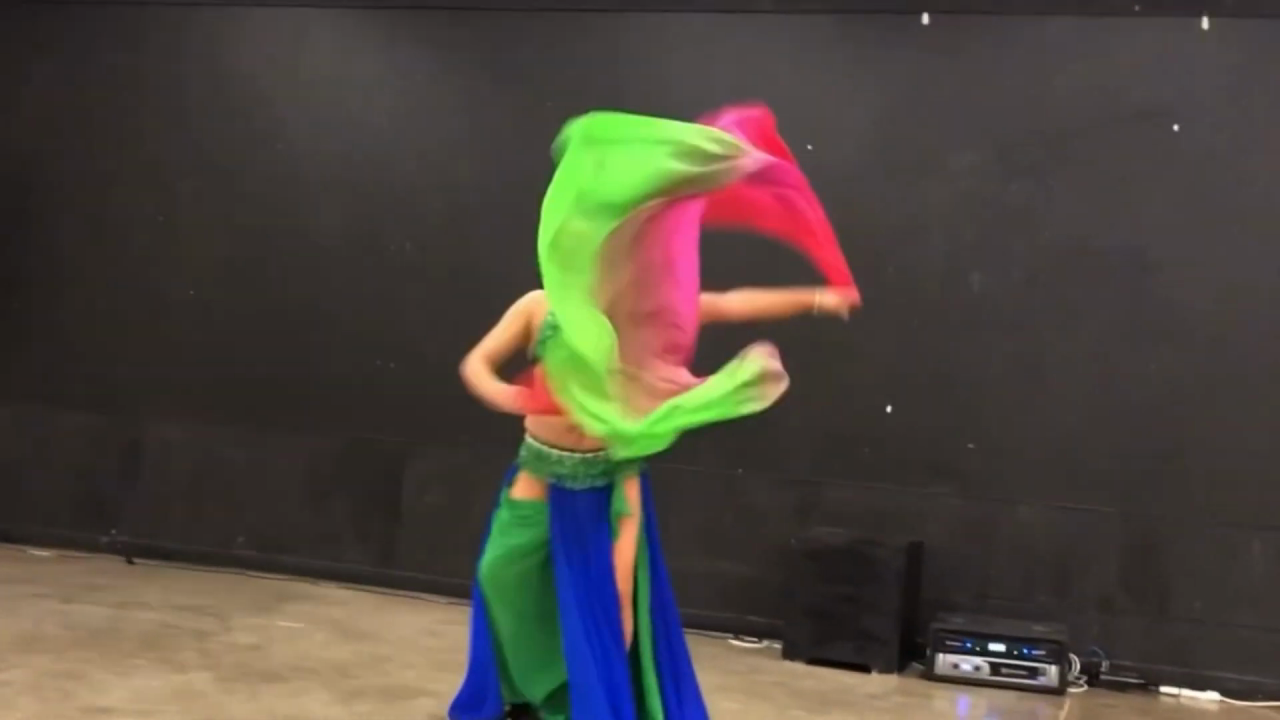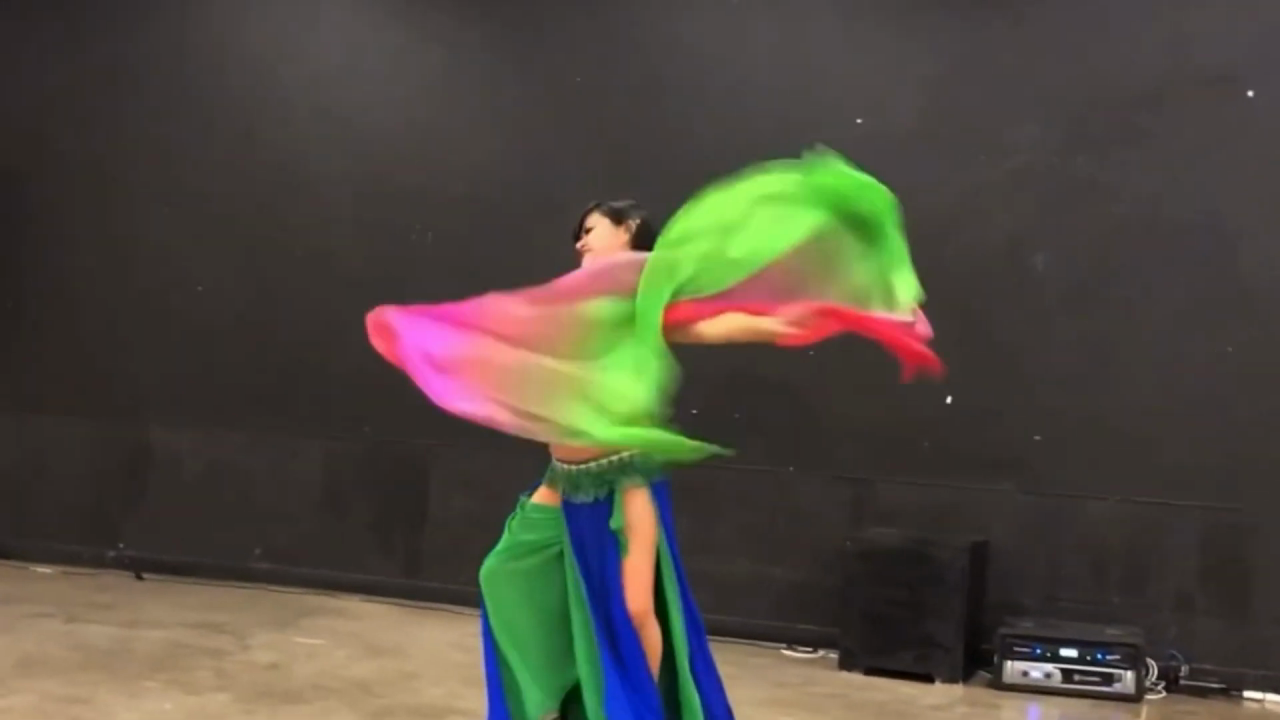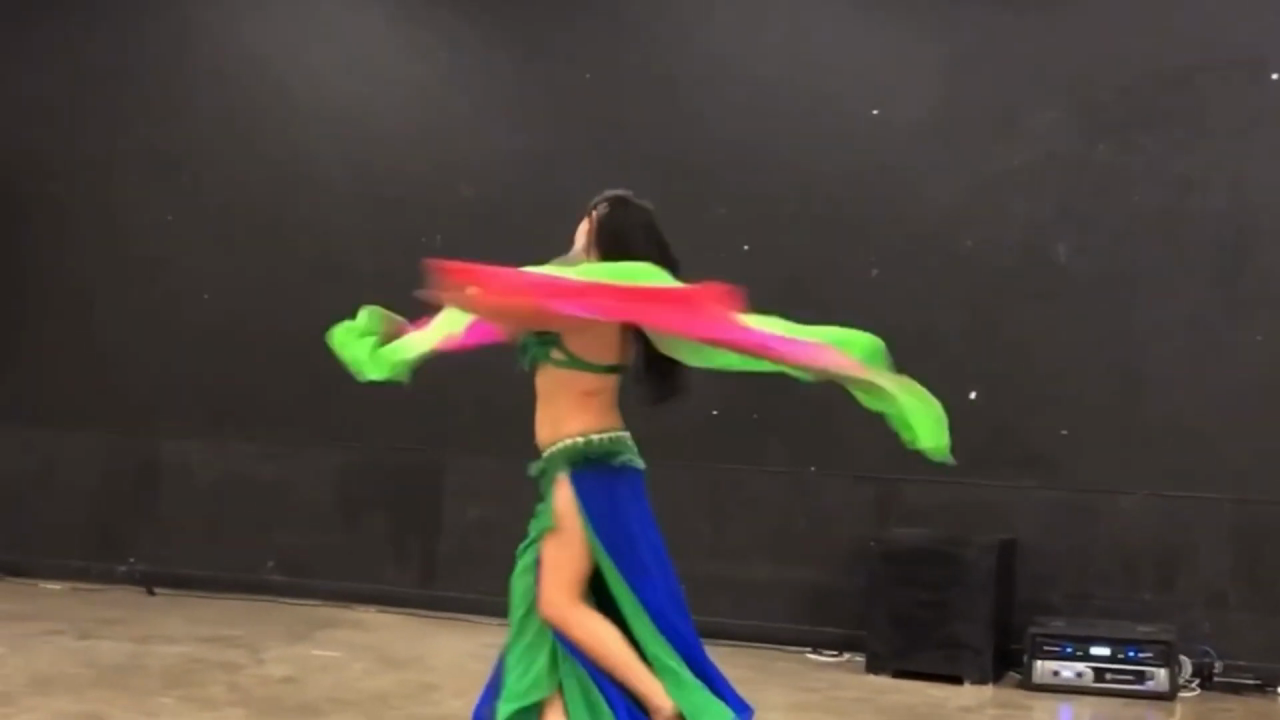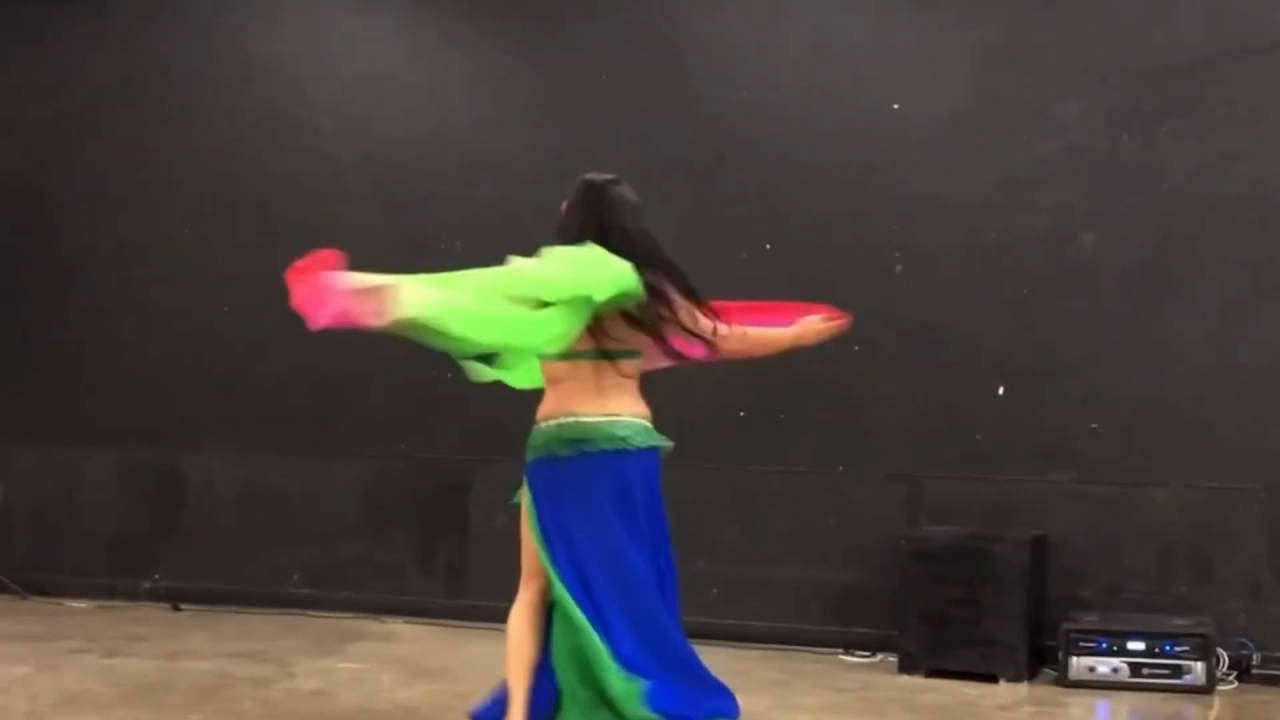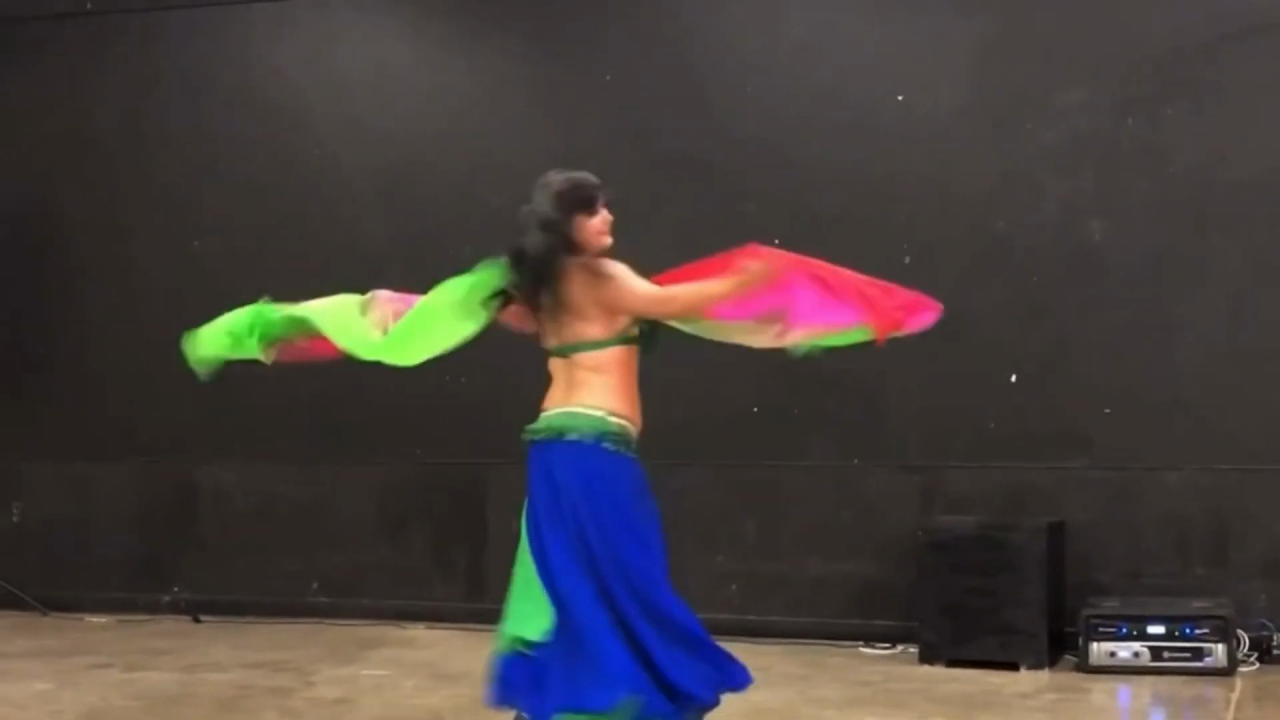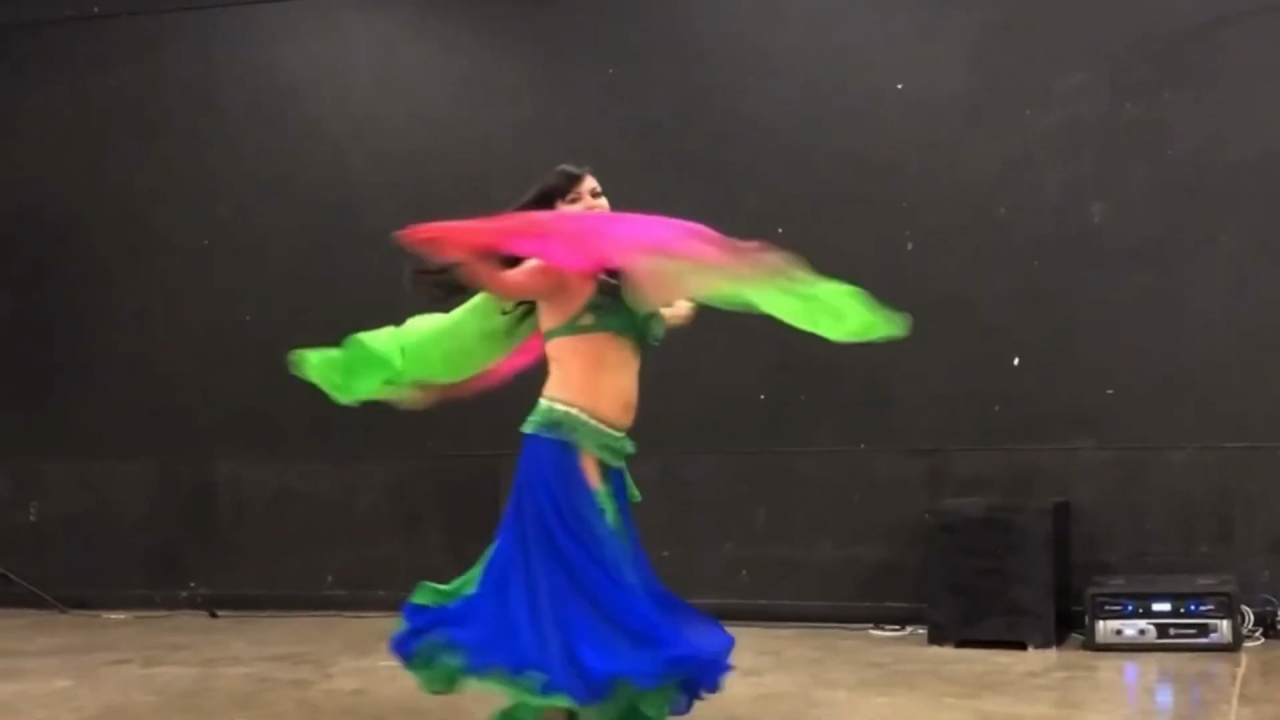
dt=0.2s
person 1, frame 1
right shoulder: (537, 306)
left elbow: (727, 306)
right elbow: (477, 363)
left wrist: (817, 298)
right wrist: (501, 391)
left hip: (613, 469)
right hip: (544, 463)
left knee: (617, 589)
right knee: (507, 573)
person 1, frame 2
left shoulder: (654, 298)
right shoulder: (568, 302)
left elbow: (708, 328)
left wrist: (772, 324)
left hip: (624, 473)
right hip: (567, 478)
left knee: (634, 606)
right knee: (511, 579)
person 1, frame 3
left shoulder: (575, 289)
right shoulder: (630, 297)
left hip: (584, 465)
right hip: (601, 460)
left knee: (561, 605)
right knee: (538, 590)
person 1, frame 4
left shoulder: (549, 285)
right shoulder: (649, 291)
right elbow: (718, 339)
right wrist: (797, 332)
left hip: (562, 452)
right hip: (632, 449)
left knee: (538, 590)
right knee: (628, 590)
person 1, frame 5
left shoulder: (541, 297)
right shoulder: (601, 278)
left elbow: (511, 316)
right elbow: (667, 304)
right wrist: (739, 278)
left hip: (549, 442)
right hip: (594, 444)
left knee: (573, 579)
right knee: (614, 582)
person 1, frame 6
left shoulder: (616, 276)
right shoulder: (560, 267)
left elbow: (655, 316)
right elbow: (506, 287)
left wrist: (671, 312)
right wrist: (482, 266)
left hip: (603, 445)
right hip: (567, 439)
left knee: (605, 573)
right knee: (588, 572)
